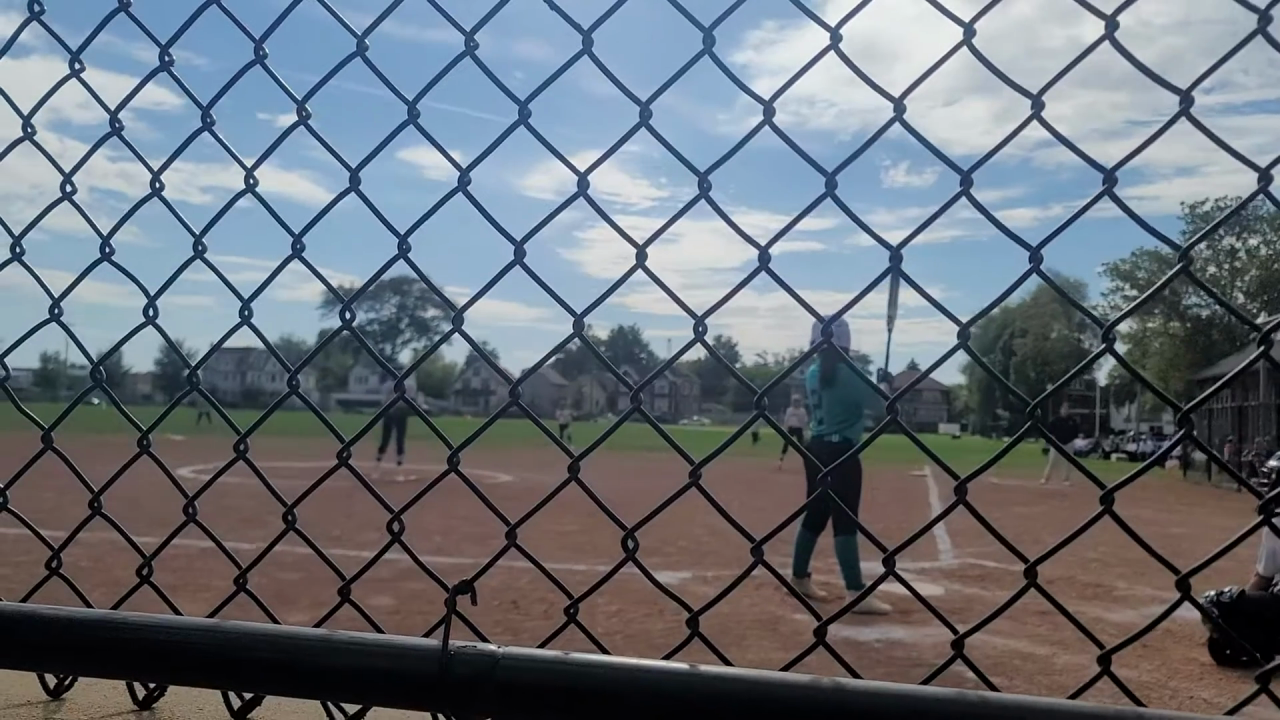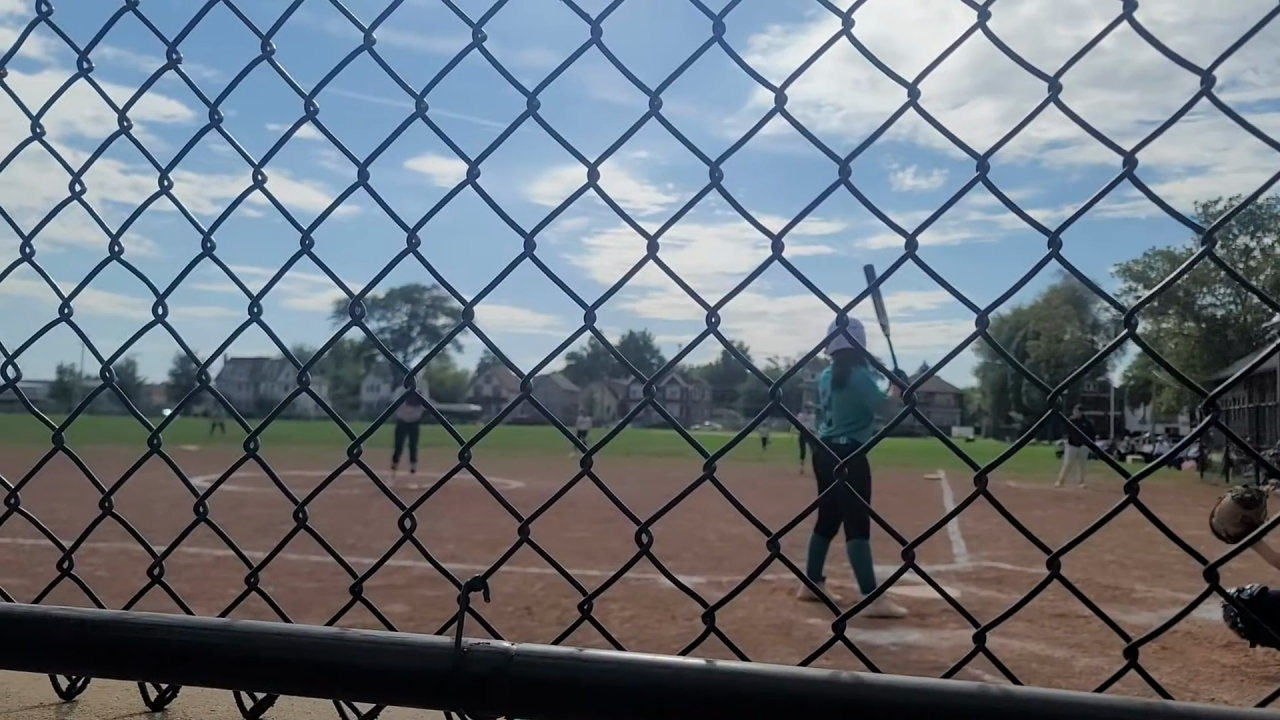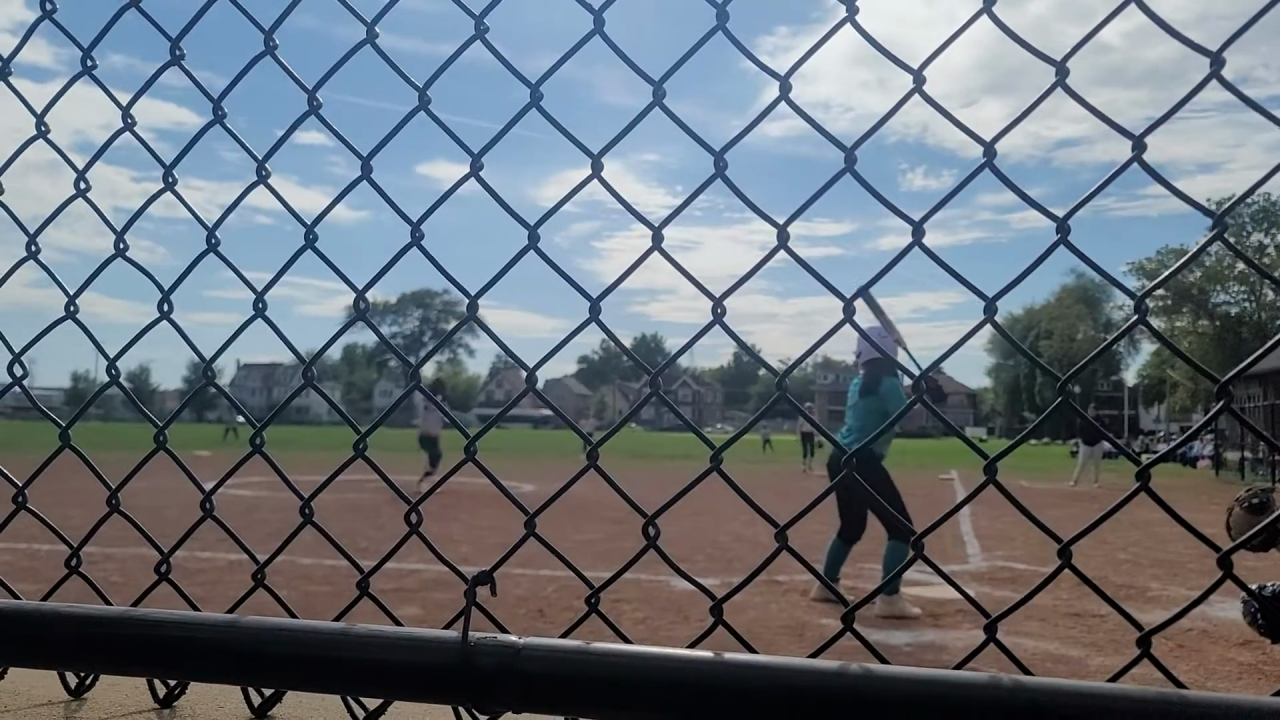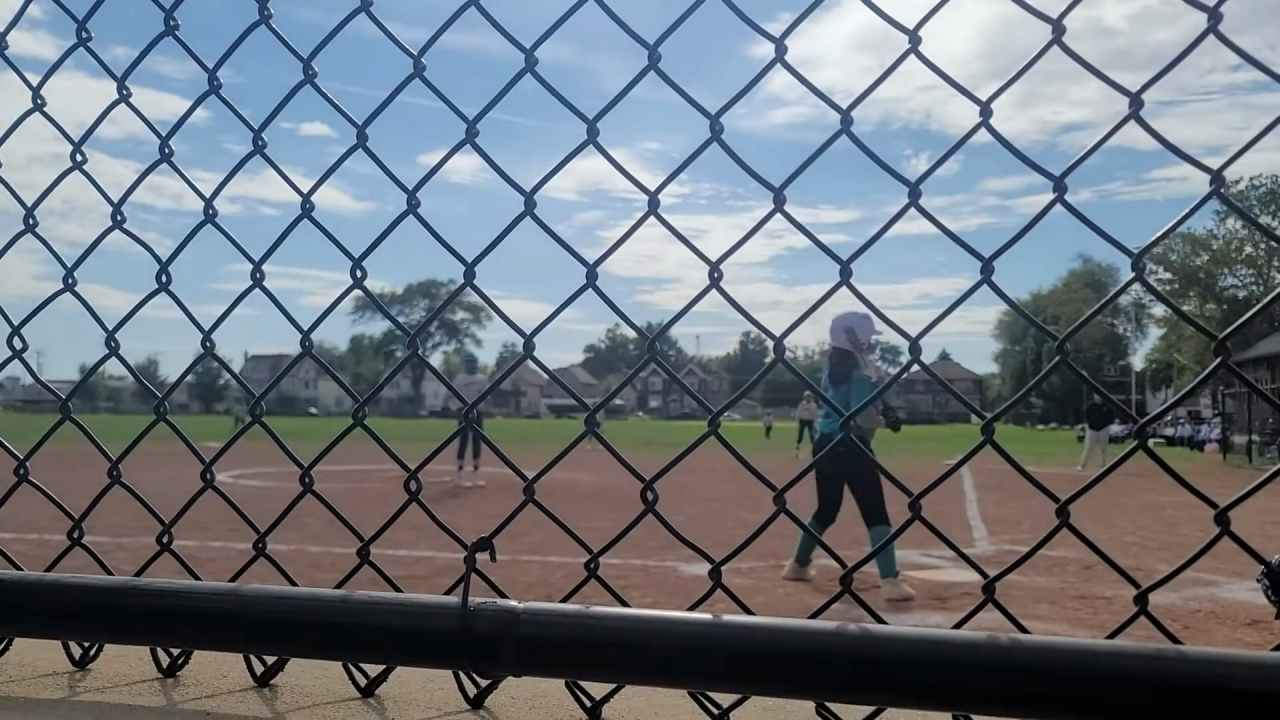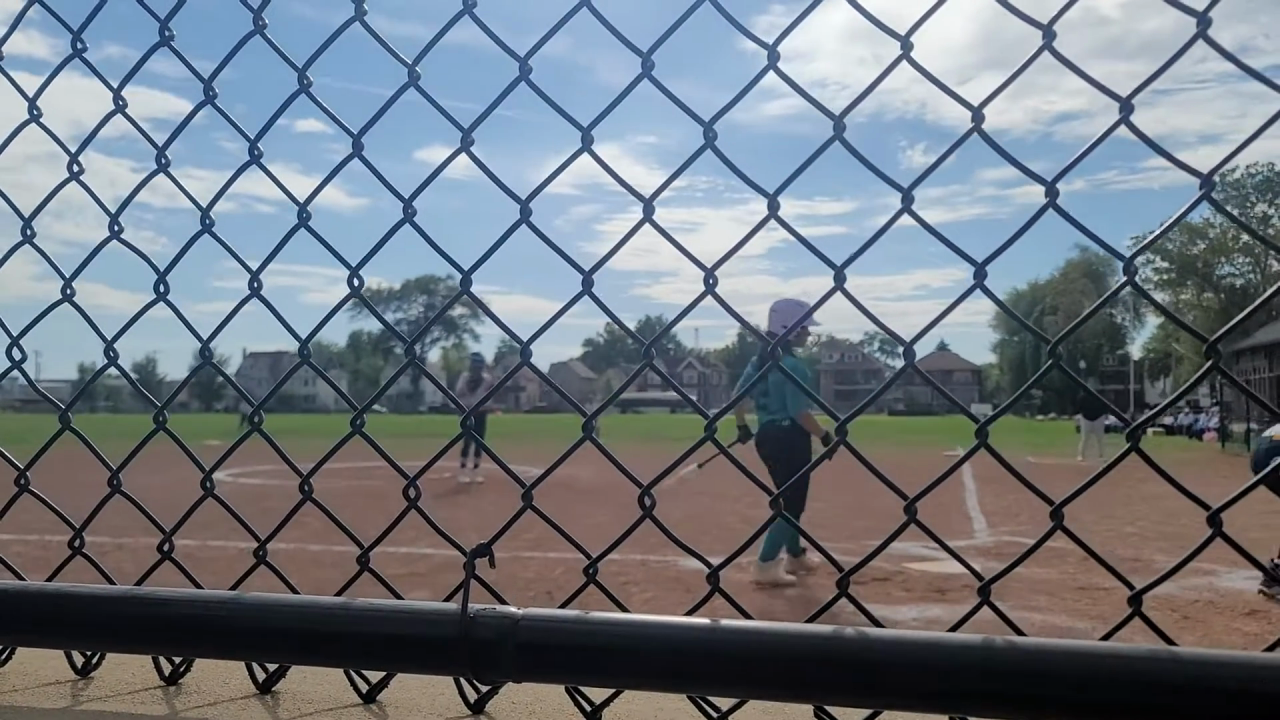
dt=1s
person 1, frame 1
left shoulder: (813, 374)
right shoulder: (847, 373)
right elbow: (877, 403)
left wrist: (871, 385)
left hip: (817, 449)
right hip: (840, 451)
left knee: (815, 515)
right knee: (845, 521)
left ankle: (799, 579)
right ankle: (857, 593)
person 1, frame 2
left shoulder: (826, 376)
right shoulder: (858, 374)
right elbow: (883, 407)
left wrist: (885, 387)
right wrist: (897, 387)
left hip: (825, 453)
right hip: (848, 455)
left knee: (827, 520)
right knee: (857, 524)
left ankle: (812, 584)
right ankle: (873, 598)
person 1, frame 3
left shoulder: (858, 383)
right shoulder: (886, 383)
right wrist: (928, 397)
left hip: (840, 462)
right hip: (862, 465)
left knee: (851, 528)
right knee: (901, 527)
left ankle: (825, 585)
right ankle: (889, 598)
person 1, frame 4
left shoulder: (832, 372)
right shoulder: (859, 374)
right elbow: (864, 418)
left wrist: (878, 419)
right wrist: (884, 421)
left hip: (825, 447)
right hip: (850, 449)
left knee: (826, 510)
right knee: (876, 513)
left ankle: (798, 565)
right ankle: (891, 582)
person 1, frame 5
left shoulder: (758, 361)
right shoulder: (792, 365)
left elbow: (738, 398)
right elbow: (799, 412)
left wrist: (741, 426)
right wrist: (824, 434)
left hip: (766, 436)
right hip: (790, 437)
left knee: (790, 498)
right knee: (793, 502)
left ankle: (796, 555)
right ankle: (766, 565)
